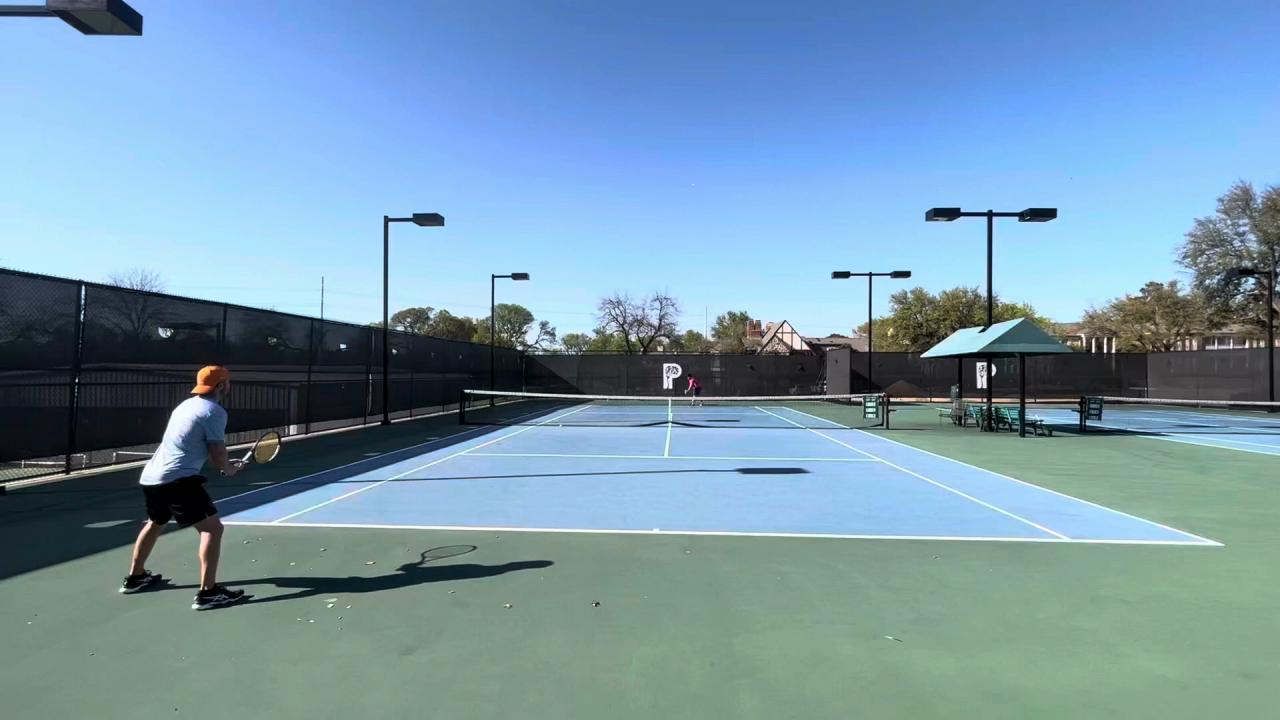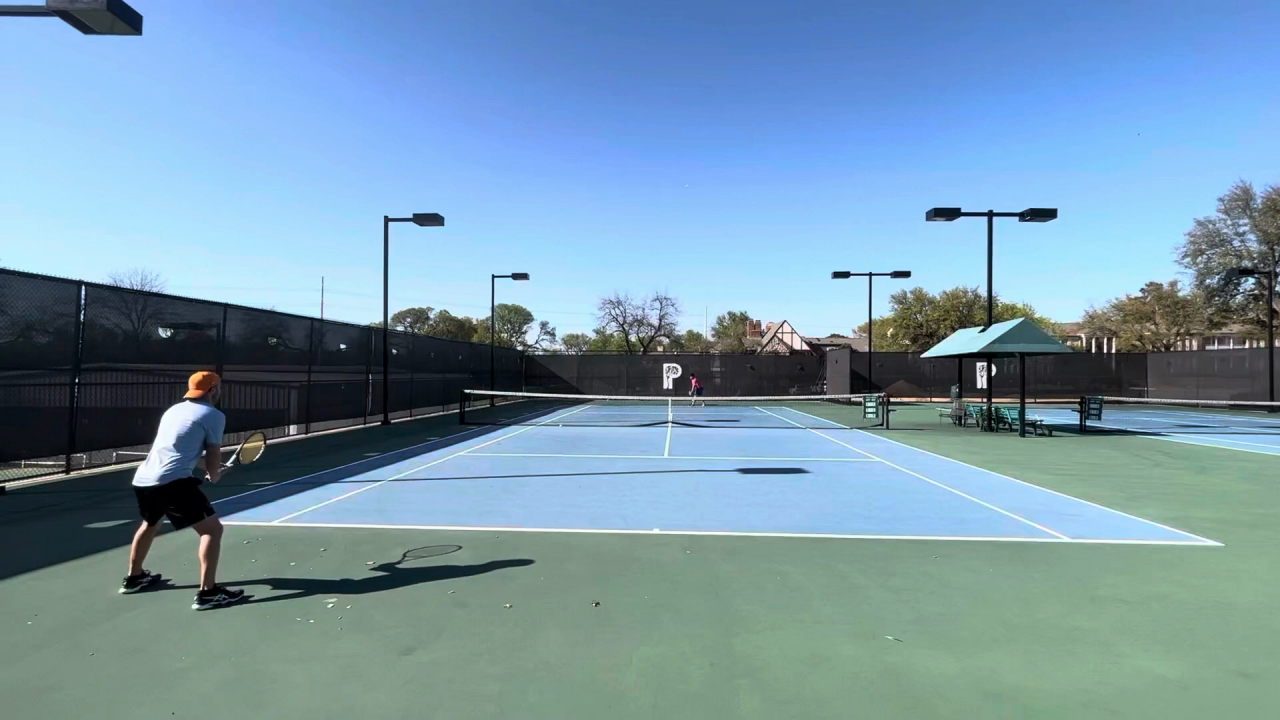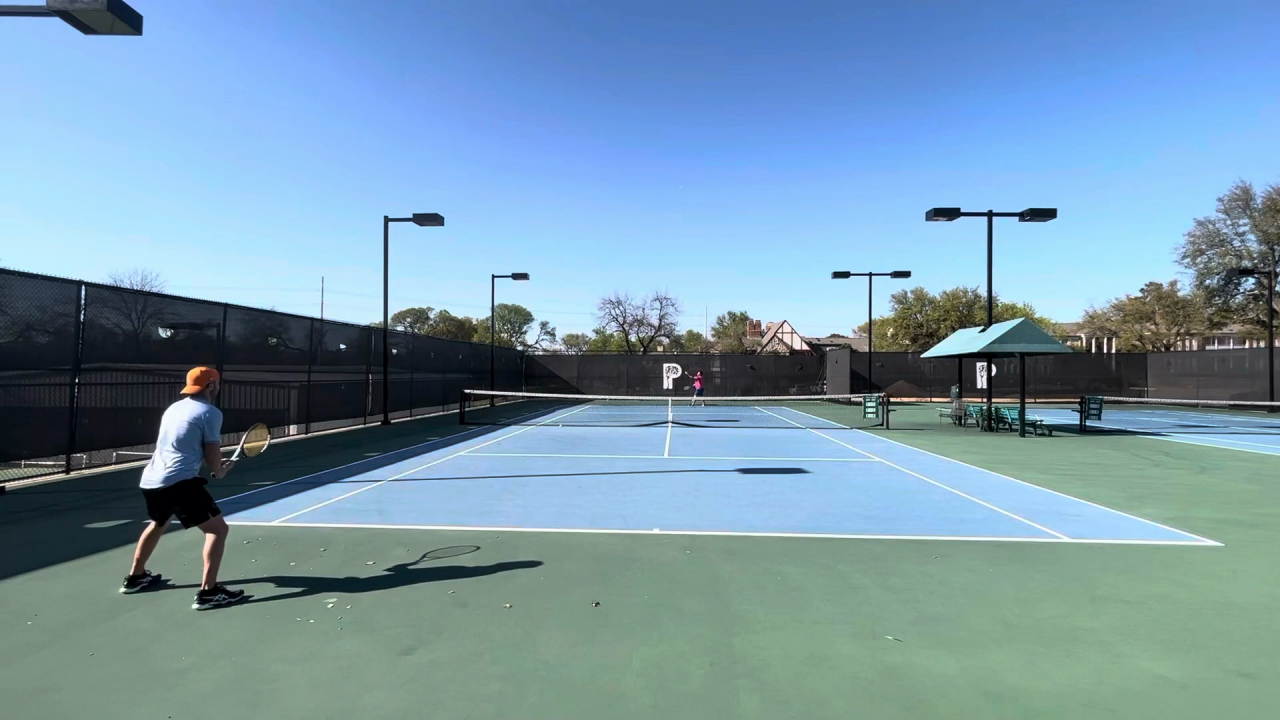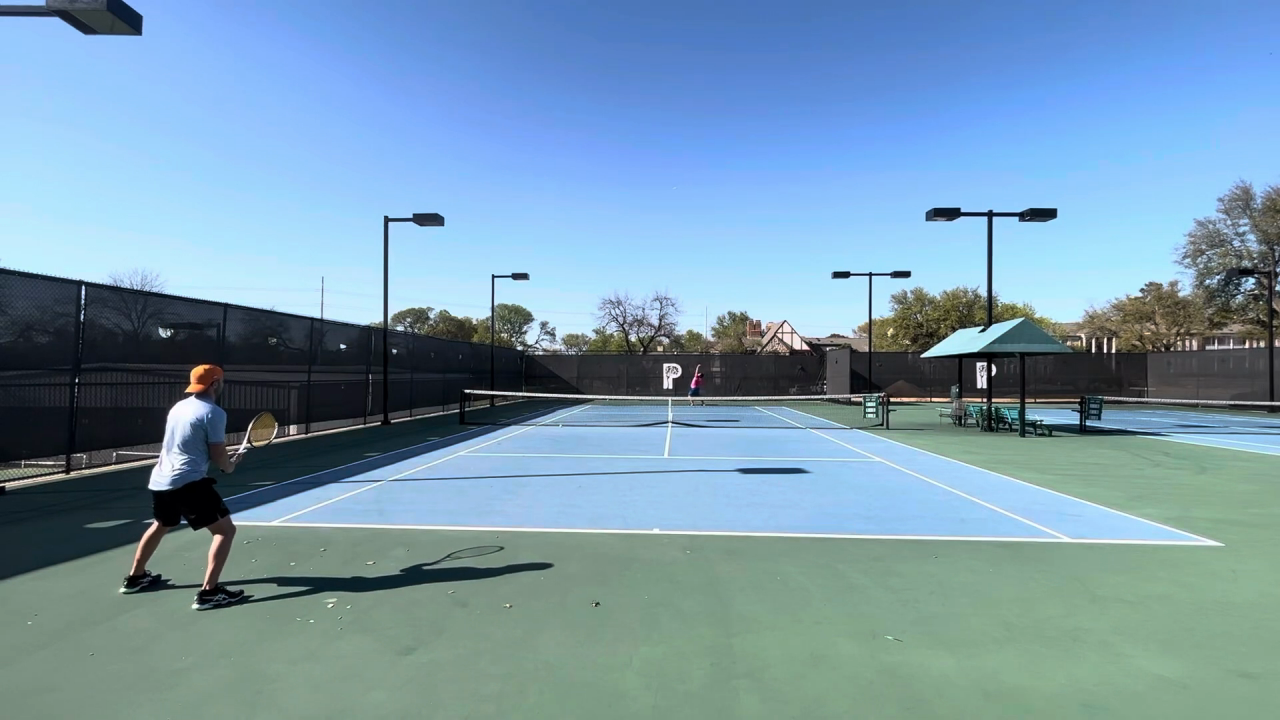
dt=0.4s
person 1, frame 1
left shoulder: (187, 405)
right shoulder: (215, 411)
right elbow: (218, 455)
left wrist: (226, 463)
right wrist: (229, 468)
left hip: (151, 476)
right hip: (177, 479)
left knee: (155, 524)
right knee: (213, 528)
left ankle: (135, 577)
right ankle: (208, 593)
person 1, frame 2
left shoulder: (174, 410)
right shoulder: (214, 416)
right elbow: (213, 456)
left wrist: (206, 465)
right wrist: (213, 475)
left hip: (142, 479)
right hip: (172, 481)
left knee: (150, 524)
right knee: (212, 528)
left ankle: (134, 577)
right ankle: (208, 592)
person 1, frame 3
left shoulder: (175, 408)
right shoulder: (210, 413)
right elbow: (212, 454)
left wrist: (215, 463)
right wrist: (219, 471)
left hip: (150, 480)
right hip: (179, 481)
left knee: (156, 525)
right knee: (218, 529)
left ankle: (135, 577)
right ankle: (208, 592)
person 1, frame 4
left shoulder: (179, 407)
right shoulder: (213, 413)
right elbow: (218, 456)
left wrist: (223, 459)
right wrist: (229, 466)
left hip: (159, 480)
right hip: (187, 482)
left knee: (160, 526)
right knee: (225, 530)
left ankle: (135, 577)
right ankle: (209, 592)
